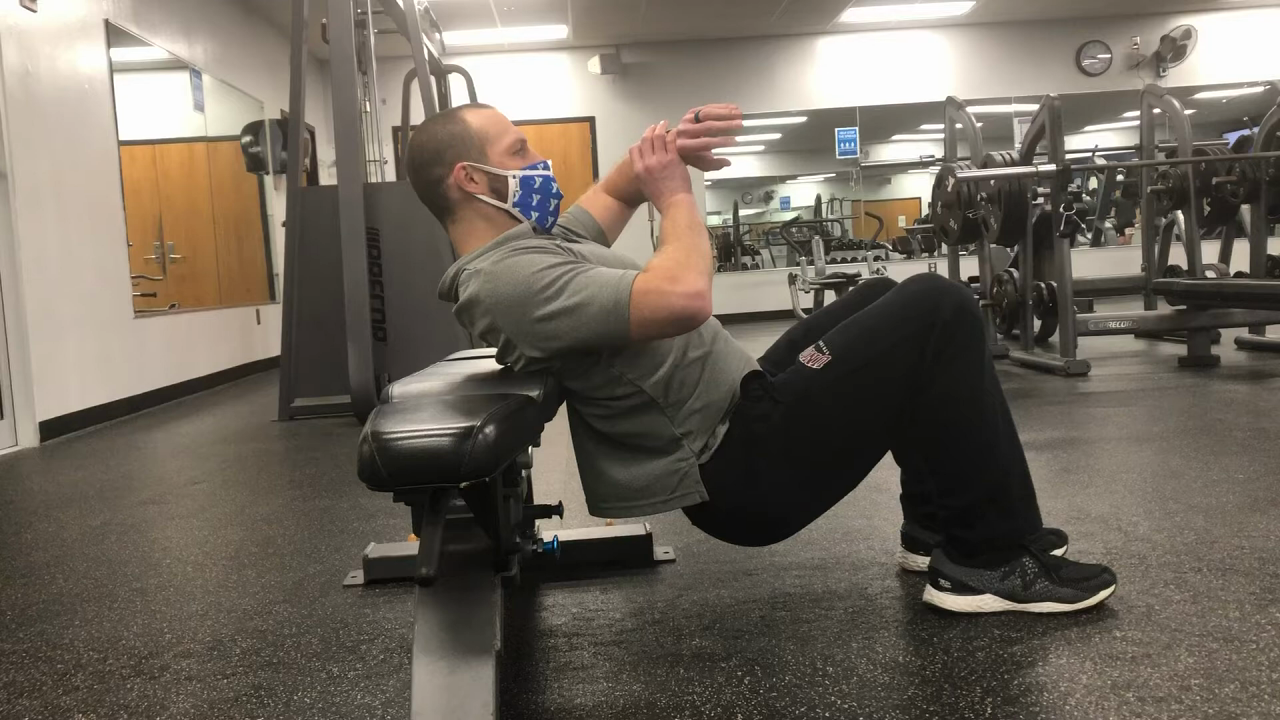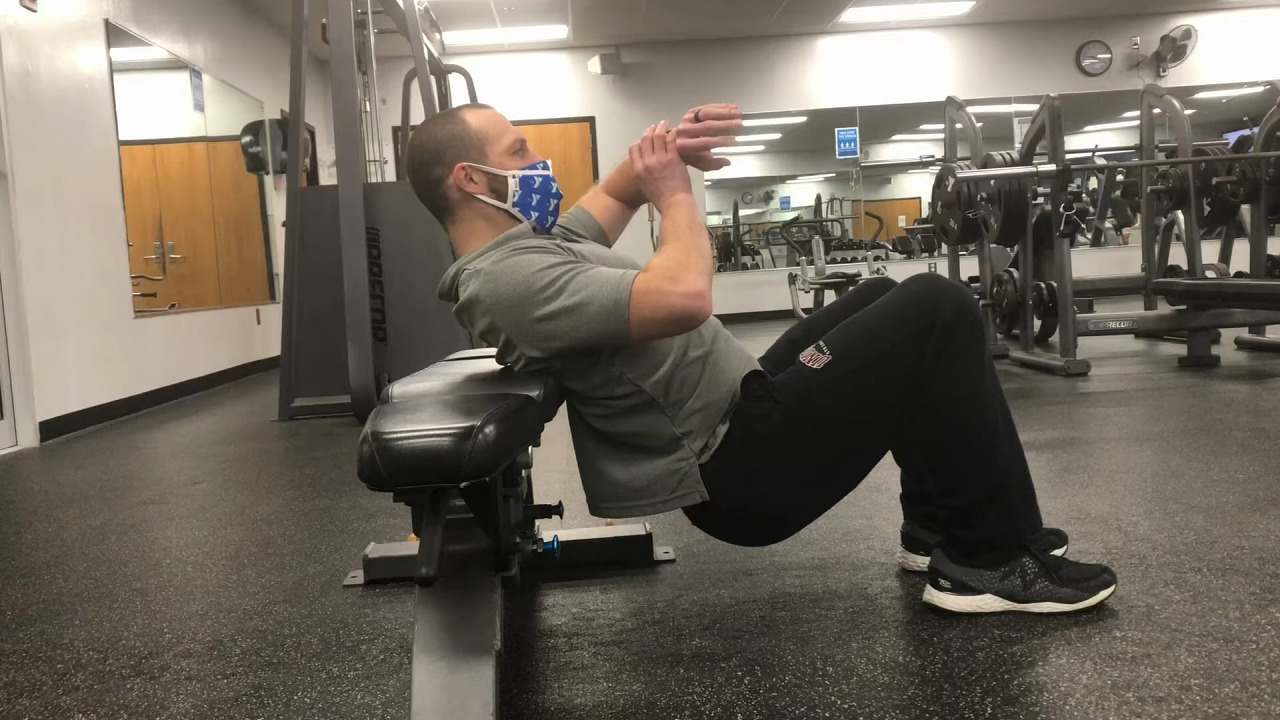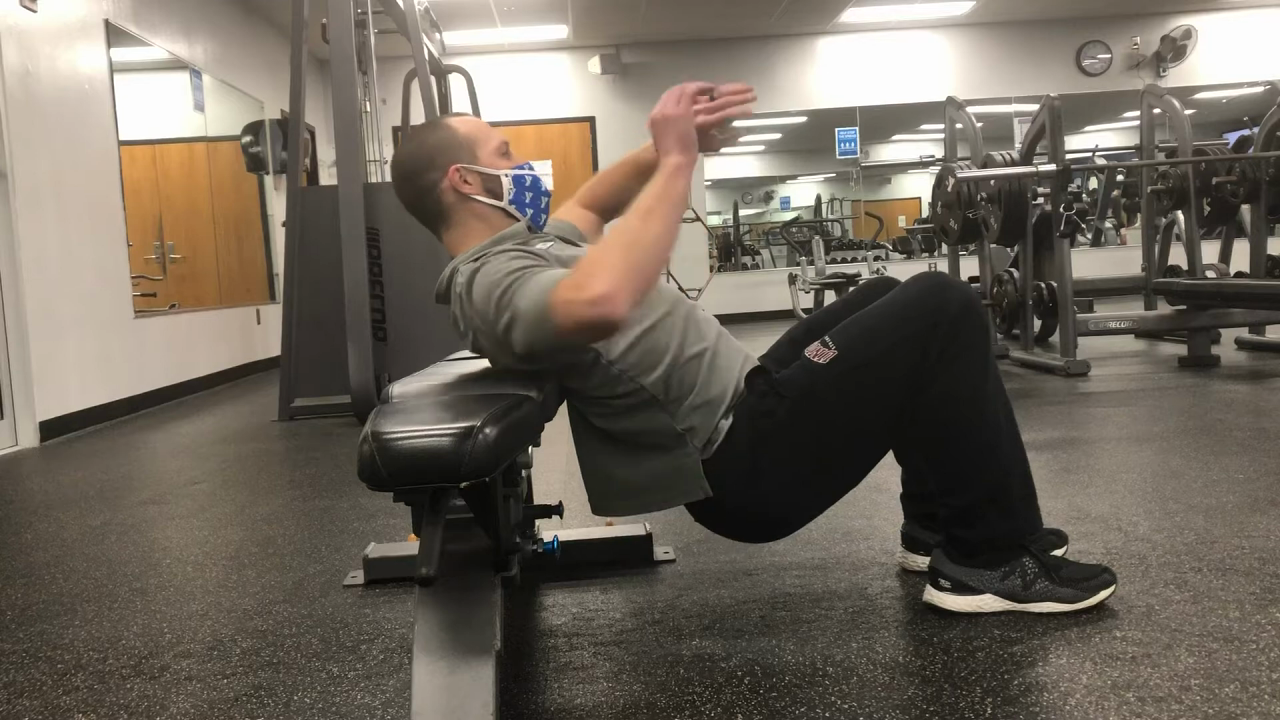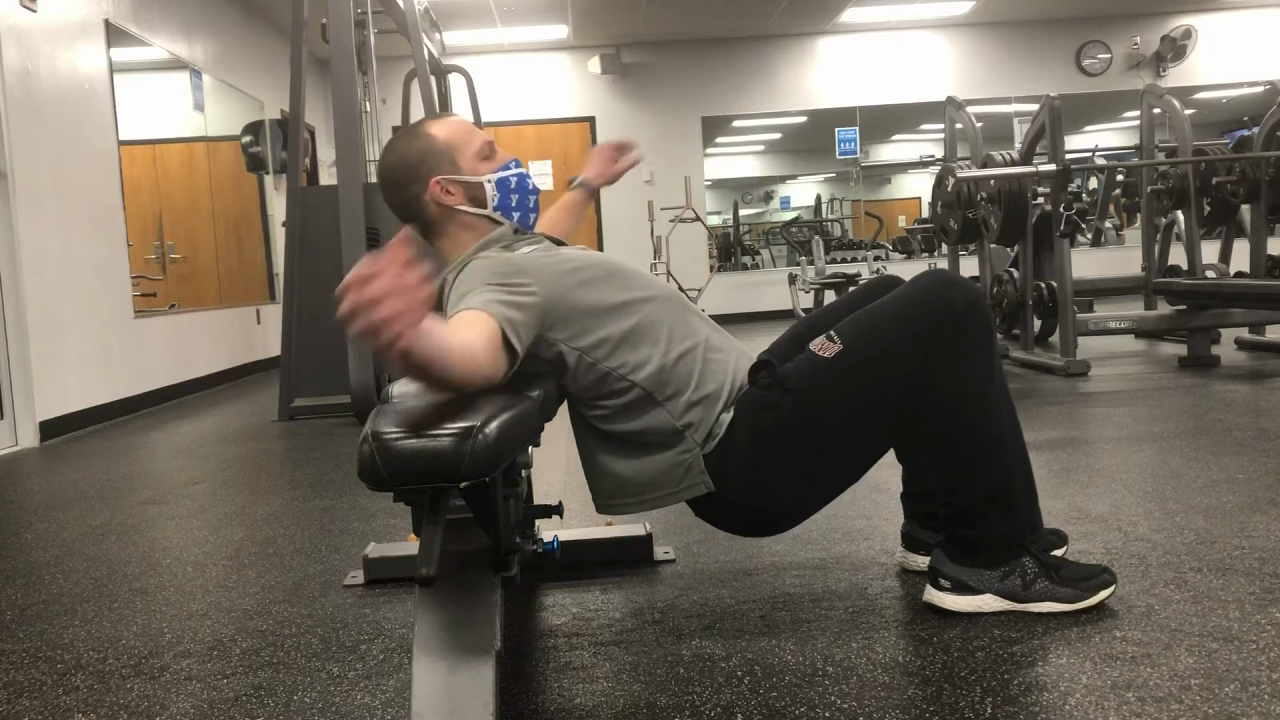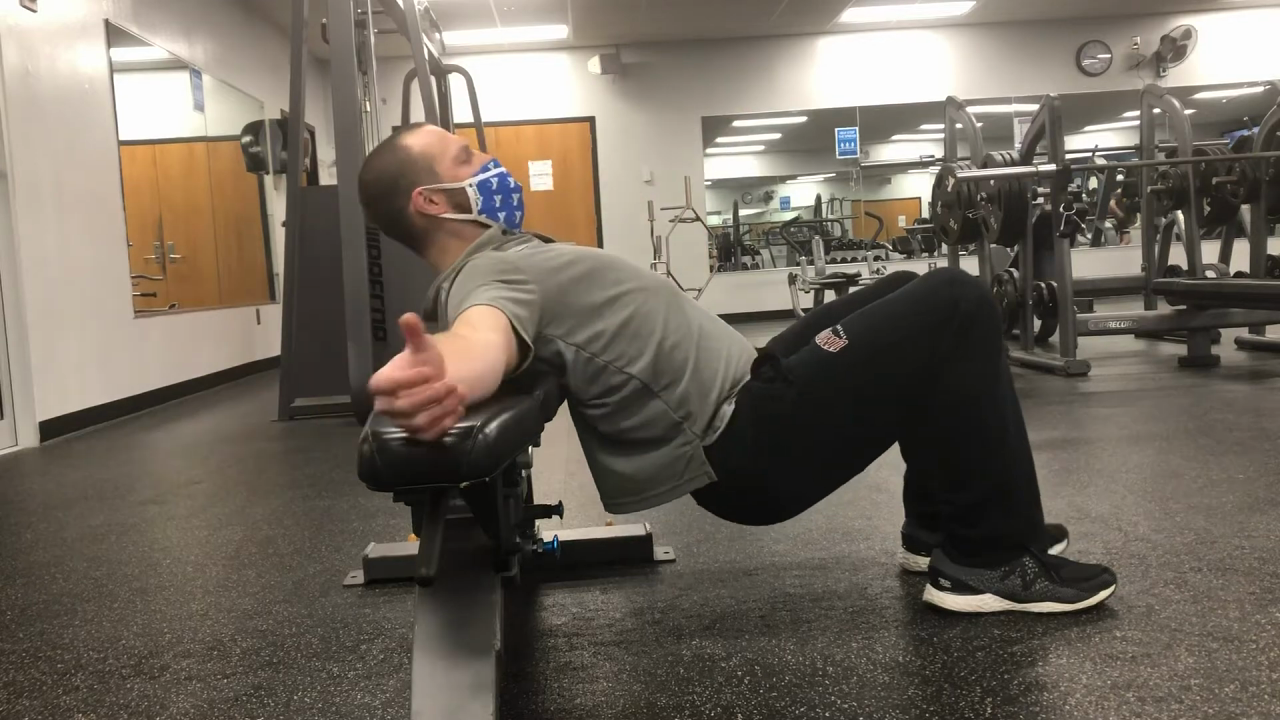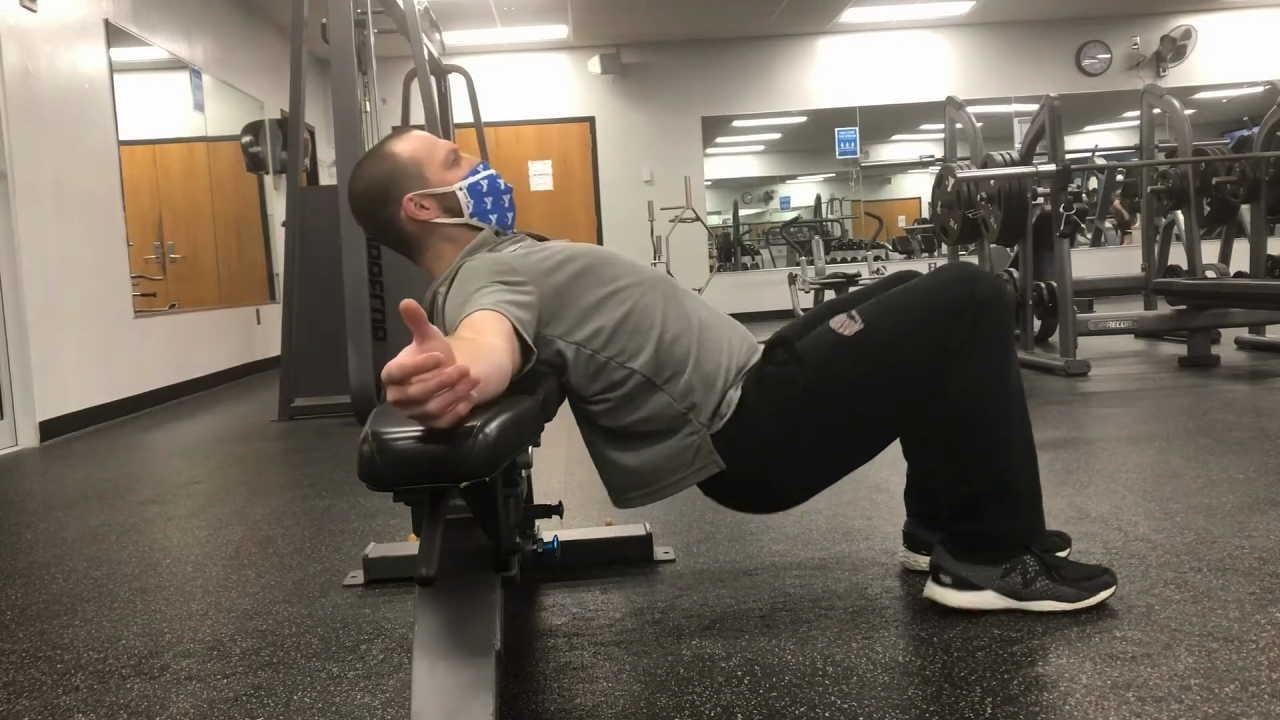
dt=0.4s
person 1, frame 1
left shoulder: (530, 244)
right shoulder: (512, 278)
left elbow: (616, 189)
right elbow: (683, 296)
left wrist: (672, 139)
right wrist: (676, 192)
left hip: (740, 412)
right hip: (744, 464)
left knee: (886, 298)
right knee: (937, 310)
left ankle: (935, 526)
right ankle: (989, 561)
person 1, frame 2
left shoulder: (531, 243)
right shoulder: (511, 280)
left elbow: (619, 190)
right elbow: (684, 297)
left wrist: (673, 144)
right wrist: (676, 193)
left hip: (741, 411)
right hip: (743, 465)
left knee: (888, 299)
right knee: (936, 310)
left ankle: (936, 526)
right ankle: (991, 561)
person 1, frame 3
left shoulder: (515, 248)
right shoulder: (497, 281)
left elbow: (589, 208)
right elbow: (606, 301)
left wrist: (676, 141)
right wrist: (674, 161)
left hip: (742, 410)
right hip: (744, 460)
left knee: (889, 298)
right knee: (941, 308)
left ankle: (937, 528)
right ankle: (990, 562)
person 1, frame 4
left shoulder: (507, 253)
right shoulder: (488, 279)
right elbow: (467, 350)
left wrist: (589, 181)
right wrist: (405, 332)
left hip: (744, 404)
right hip: (748, 455)
left knee: (896, 297)
right knee: (948, 308)
left ankle: (938, 528)
right ankle: (988, 560)
person 1, frame 5
left shoulder: (503, 258)
right shoulder: (487, 280)
right elbow: (478, 340)
right wrist: (440, 379)
left hip: (746, 397)
right hip: (751, 444)
left knee: (910, 296)
right knee: (955, 307)
left ankle: (938, 526)
right ankle: (989, 560)
person 1, frame 6
left shoulder: (498, 258)
right shoulder: (485, 283)
right elbow: (488, 346)
right wrist: (448, 375)
left hip: (747, 385)
right hip: (755, 426)
left knee: (927, 312)
right knee: (964, 301)
left ankle: (942, 525)
right ankle: (989, 554)
